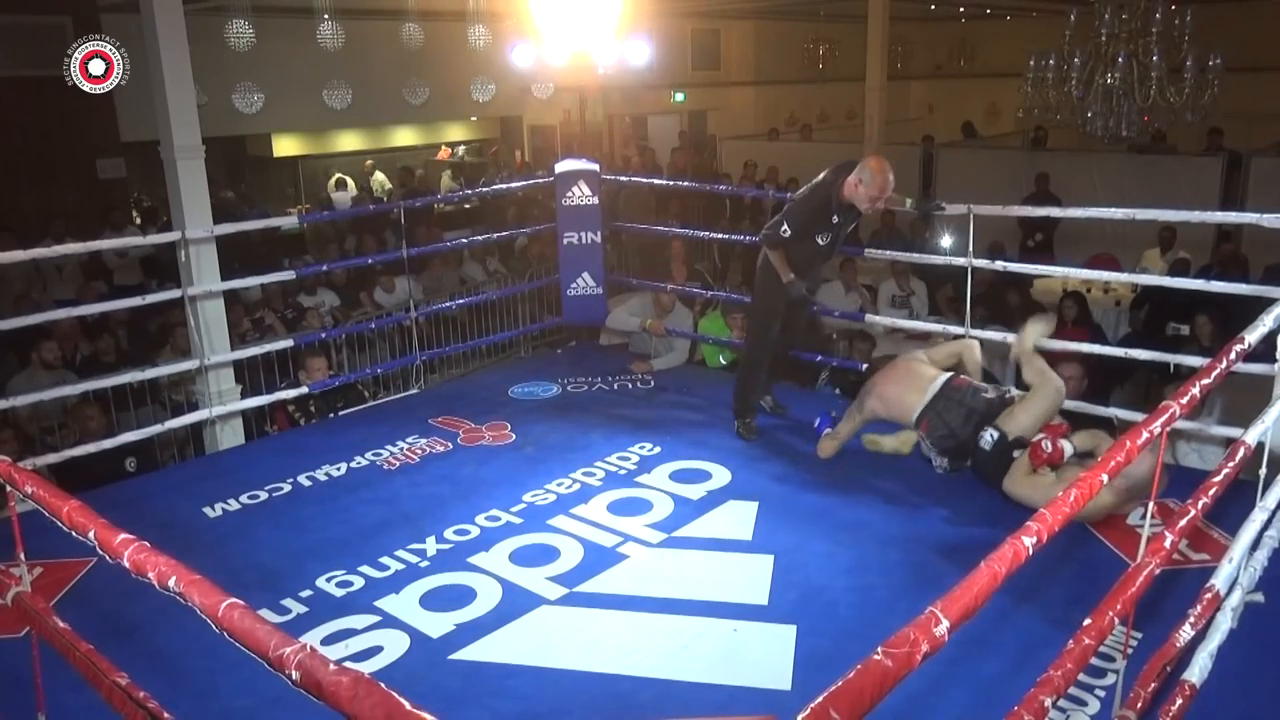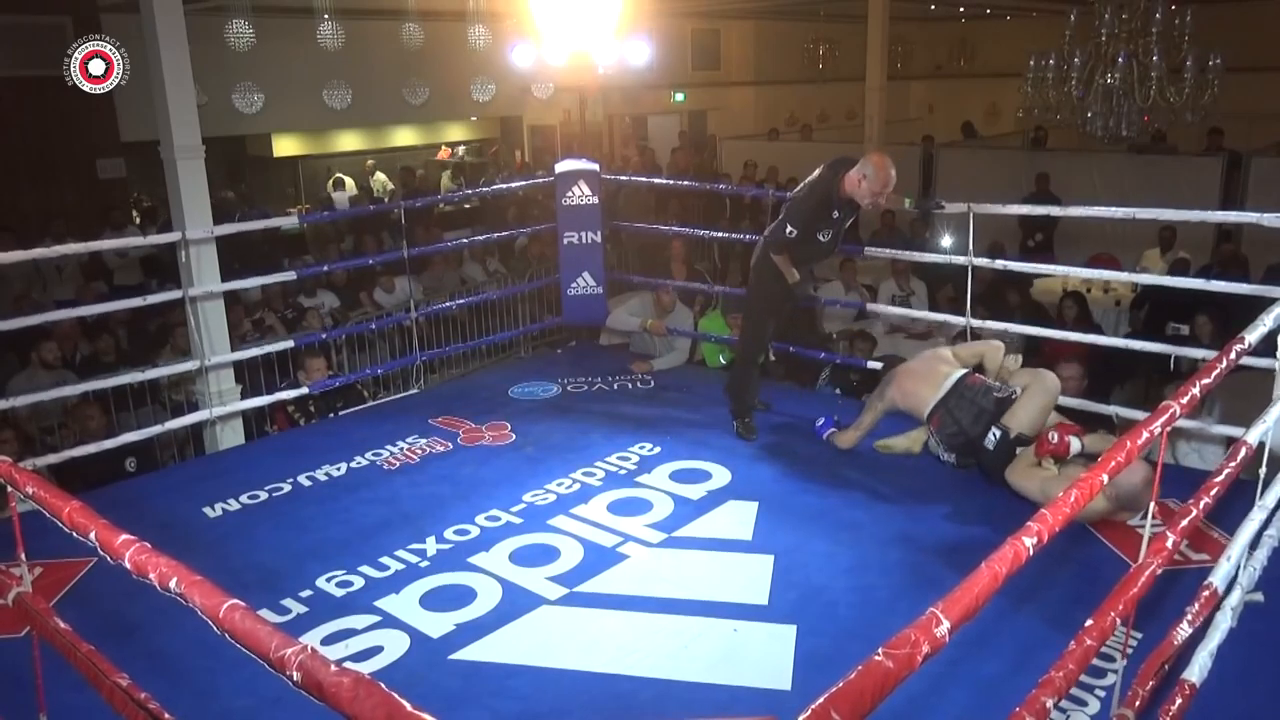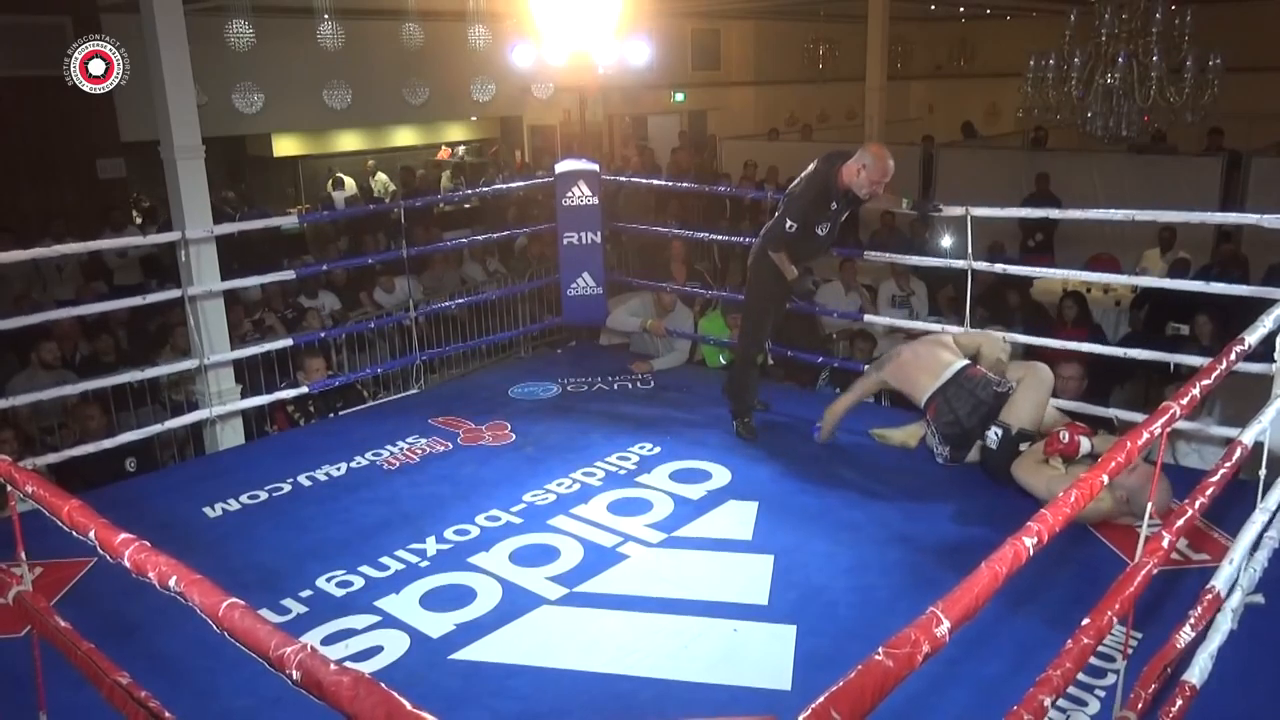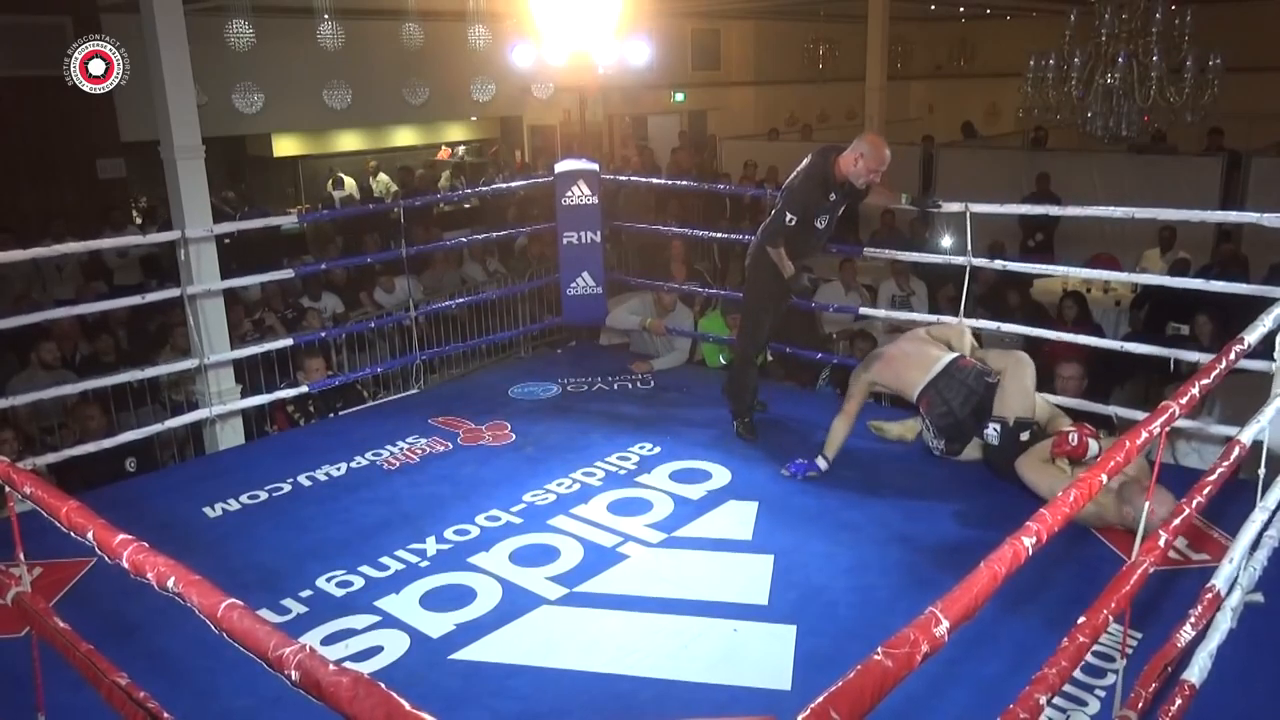
dt=0.3s
person 1, frame 1
left shoulder: (868, 396)
right shoulder: (914, 359)
left elbow: (826, 450)
right elbow: (970, 347)
left wrist: (827, 433)
right knee: (1051, 386)
person 1, frame 2
left shoulder: (888, 386)
right shoulder: (937, 354)
left elbow: (848, 439)
right elbow: (994, 348)
left wrist: (831, 432)
left hip: (956, 435)
person 1, frame 3
left shoulder: (886, 365)
right shoulder: (938, 340)
left elbow: (841, 404)
right elbow: (992, 343)
left wrist: (824, 429)
left hip: (948, 418)
right hip: (978, 389)
person 1, frame 4
left shoulder: (867, 370)
right shoulder: (920, 334)
left elbow: (845, 417)
right elbow: (961, 333)
left wrist: (820, 463)
left hip: (941, 406)
right hip: (966, 376)
person 2, frame 1
left shoulder: (858, 177)
right shoulder: (812, 203)
left elbow: (879, 197)
right elbow: (769, 239)
right wrist: (788, 280)
left hip: (809, 269)
right hip: (779, 267)
left knee: (789, 335)
right knee: (762, 339)
left ankle: (760, 391)
right ankle: (744, 412)
person 2, frame 2
left shoulder: (852, 172)
right shoulder: (812, 199)
left elbow: (877, 196)
right elbow: (774, 244)
right wrist: (794, 281)
left hip: (799, 265)
right hip: (774, 265)
left knee: (769, 334)
right knee: (756, 337)
left ankle: (741, 390)
right ankle: (741, 412)
person 2, frame 3
left shoulder: (844, 167)
right shoulder: (811, 191)
left elbow: (864, 198)
right elbow: (772, 241)
left wrist: (907, 204)
right wrist: (794, 278)
left hip: (794, 263)
right hip: (772, 262)
left knee: (766, 332)
right knee: (754, 335)
left ankle: (741, 391)
right ankle: (741, 412)
person 2, frame 4
left shoulder: (844, 173)
right shoulder: (809, 184)
left elbow: (864, 193)
right elbow: (771, 237)
left wrist: (906, 200)
right wrist: (791, 276)
left hip: (792, 260)
right hip: (769, 260)
left knee: (766, 332)
right knee: (754, 335)
left ankle: (740, 391)
right ankle: (741, 411)
